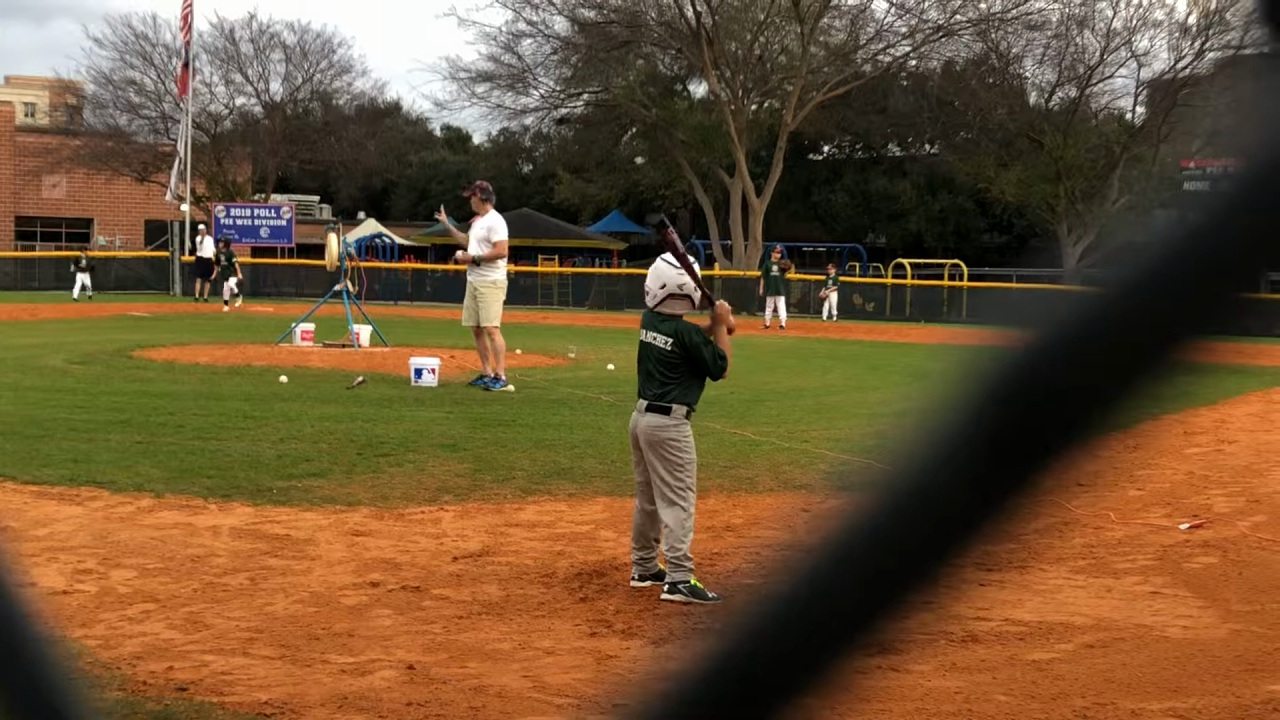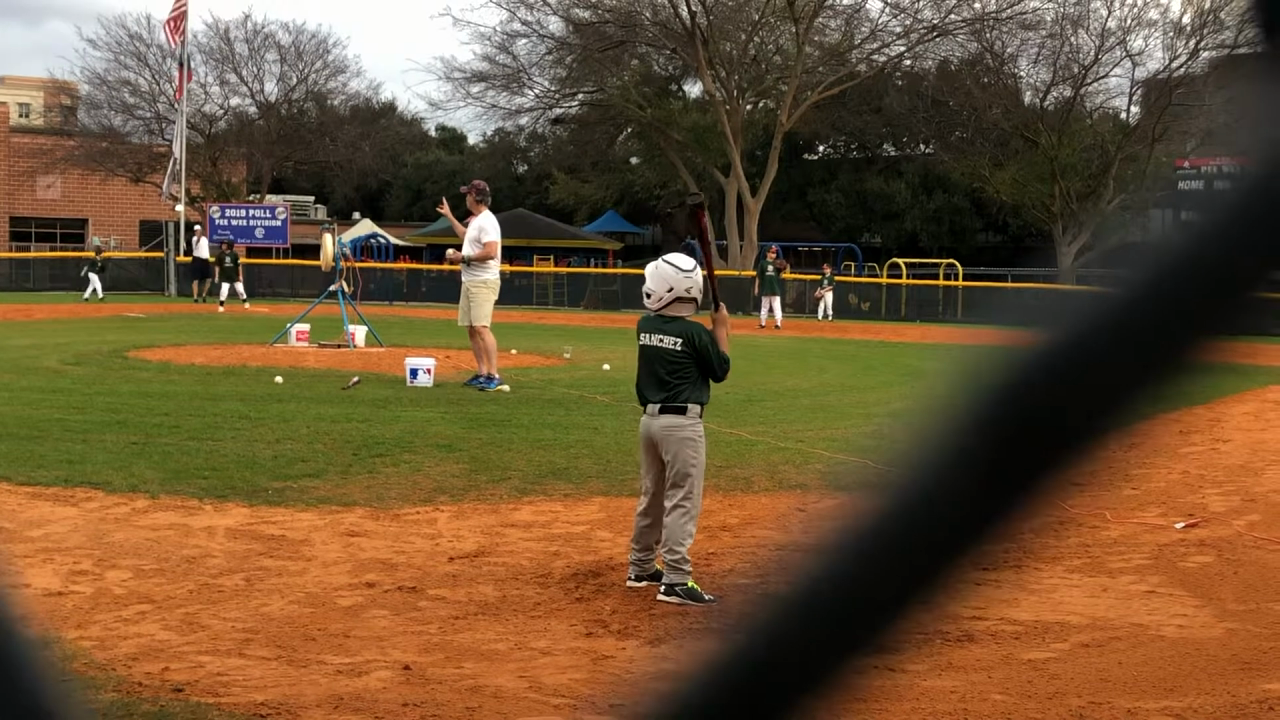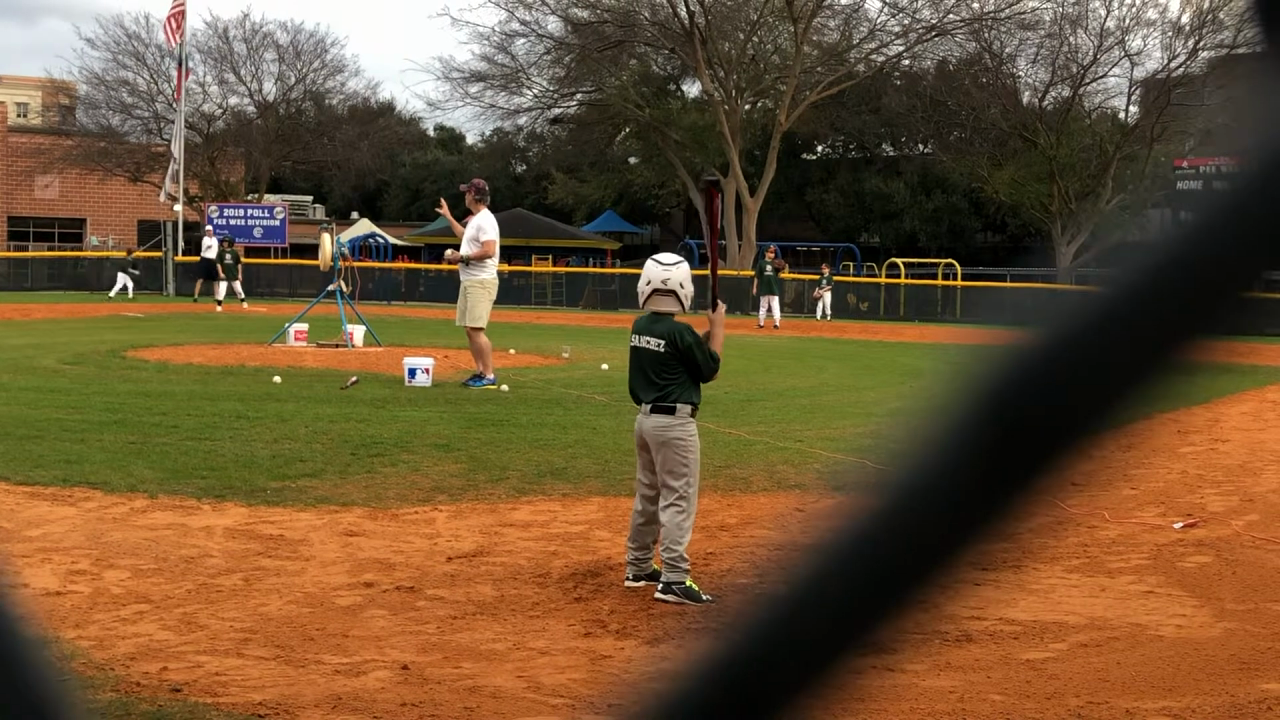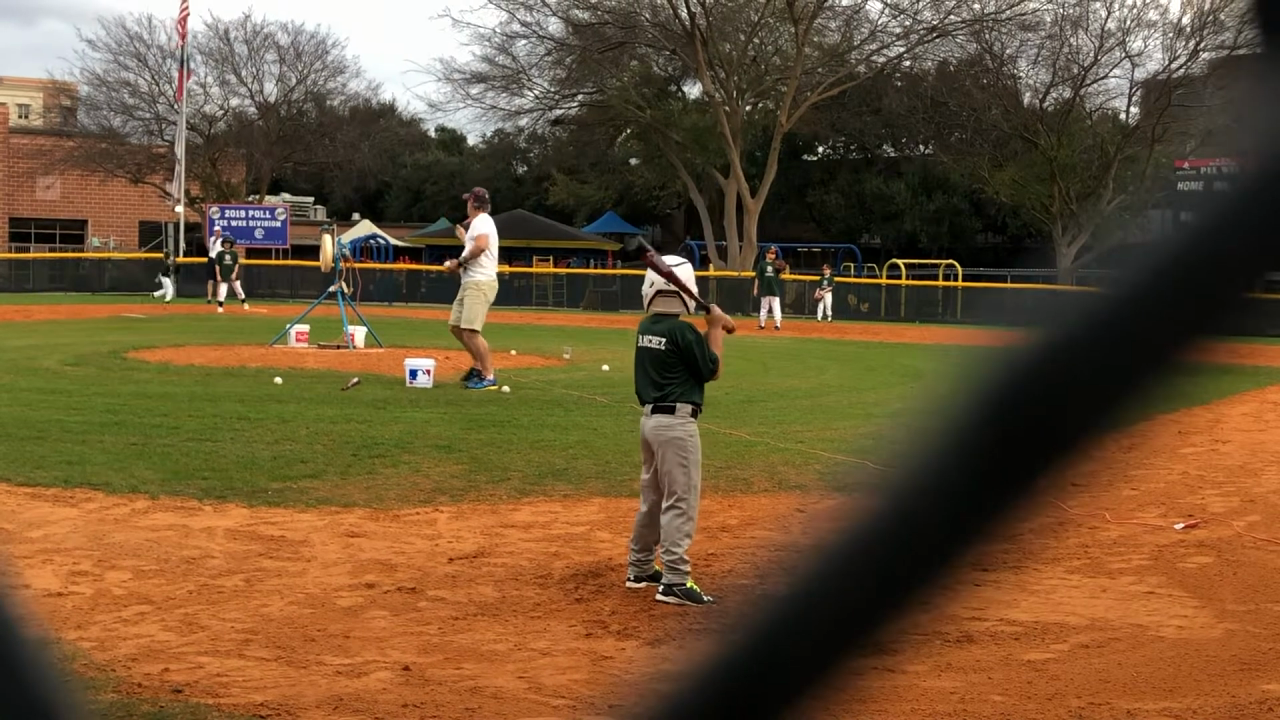
dt=0.5s
person 1, frame 1
left shoulder: (649, 320)
right shoulder: (685, 331)
right elbow: (720, 369)
left wrist: (714, 325)
right wrist: (720, 326)
left hip: (641, 417)
right hip: (669, 423)
left knee: (647, 498)
right knee: (678, 501)
left ankle: (643, 568)
right ankle: (679, 580)
person 1, frame 2
left shoulder: (645, 325)
right shoulder: (694, 332)
right elbow: (721, 372)
left wrist: (713, 332)
right wrist: (720, 328)
left hip: (650, 420)
right hip: (682, 424)
left knee: (652, 498)
right knee: (682, 502)
left ankle: (641, 567)
right ankle: (676, 581)
person 1, frame 3
left shoulder: (639, 326)
right shoulder: (680, 331)
right elbow: (710, 371)
left wrist: (706, 335)
right wrist: (717, 328)
left hip: (645, 419)
right hip: (674, 423)
left knee: (647, 496)
right knee: (678, 500)
left ankle: (638, 567)
right ankle: (674, 580)
person 1, frame 4
left shoulder: (646, 326)
right shoulder: (682, 330)
right elbow: (712, 371)
left wrist: (713, 328)
right wrist: (716, 328)
left hip: (650, 419)
right hip: (677, 423)
left knee: (652, 498)
right knee: (680, 501)
left ankle: (640, 568)
right ankle: (674, 582)
person 2, frame 1
left shoulder: (494, 220)
right shoulder: (477, 221)
left elbow: (501, 251)
right elbow: (468, 242)
left wrist: (473, 258)
right wrist: (448, 225)
left hip: (491, 282)
right hip: (473, 281)
left knee: (491, 329)
right knee: (476, 329)
left ankle: (500, 376)
right ankle: (487, 374)
person 2, frame 2
left shoulder: (487, 220)
right shoulder: (475, 220)
left elbow: (490, 252)
left wrist: (463, 258)
right wrist: (449, 216)
left hip: (484, 282)
right hip: (469, 281)
left knee: (481, 328)
right knee: (471, 329)
left ankle: (494, 376)
right ankle: (482, 374)
person 2, frame 3
left shoulder: (485, 220)
right shoulder: (474, 219)
left elbow: (489, 252)
left wrist: (462, 257)
right wrist: (448, 216)
left hip: (482, 282)
right hip: (468, 281)
left knee: (476, 330)
right knee: (470, 330)
left ankle: (489, 376)
right ankle: (480, 373)
person 2, frame 4
left shoulder: (480, 220)
right shoulder: (484, 223)
left elbow: (481, 245)
left wrist: (460, 261)
right wrist: (464, 237)
left hip: (480, 284)
right hip: (470, 284)
left knee: (470, 330)
right knee: (456, 326)
left ankle: (488, 376)
right ankle: (478, 366)
